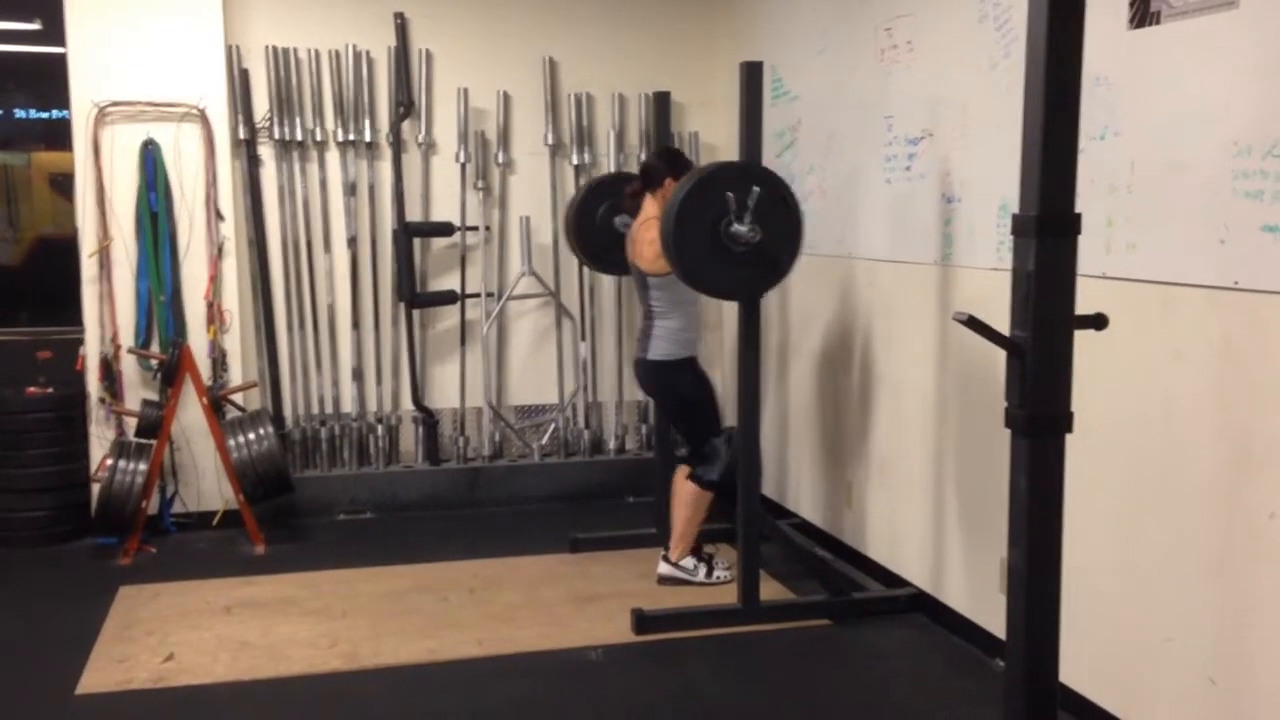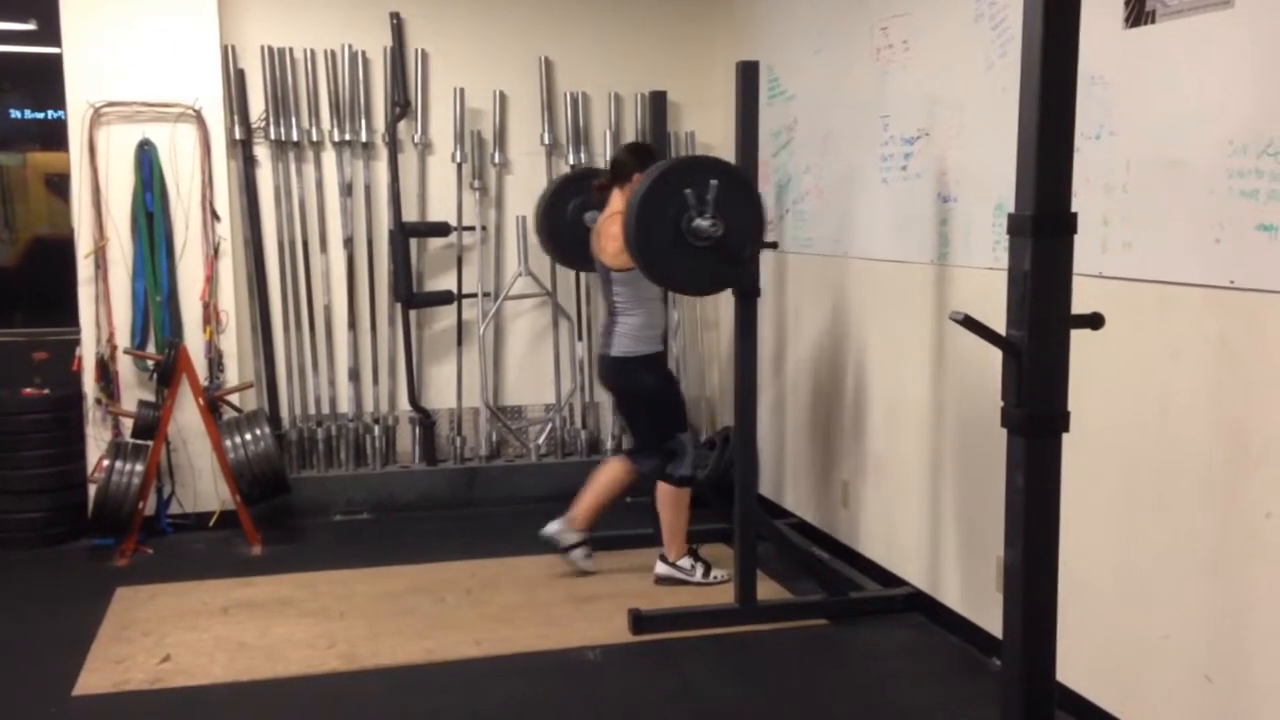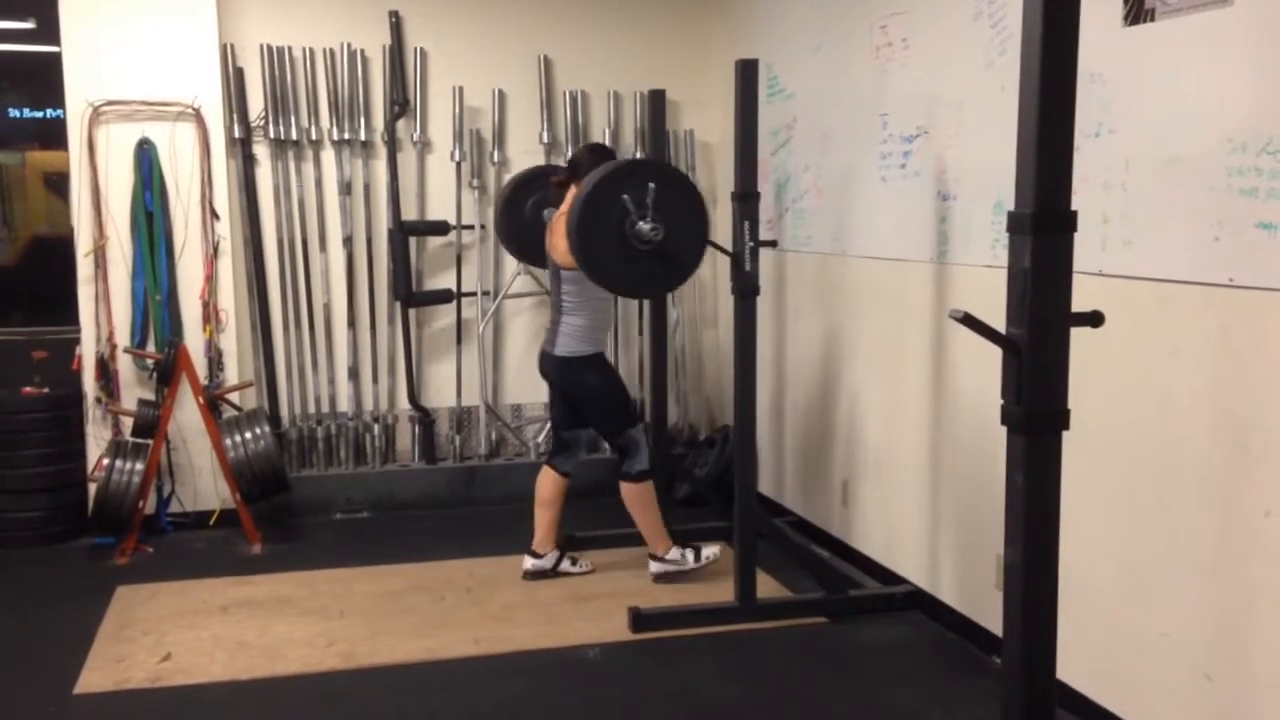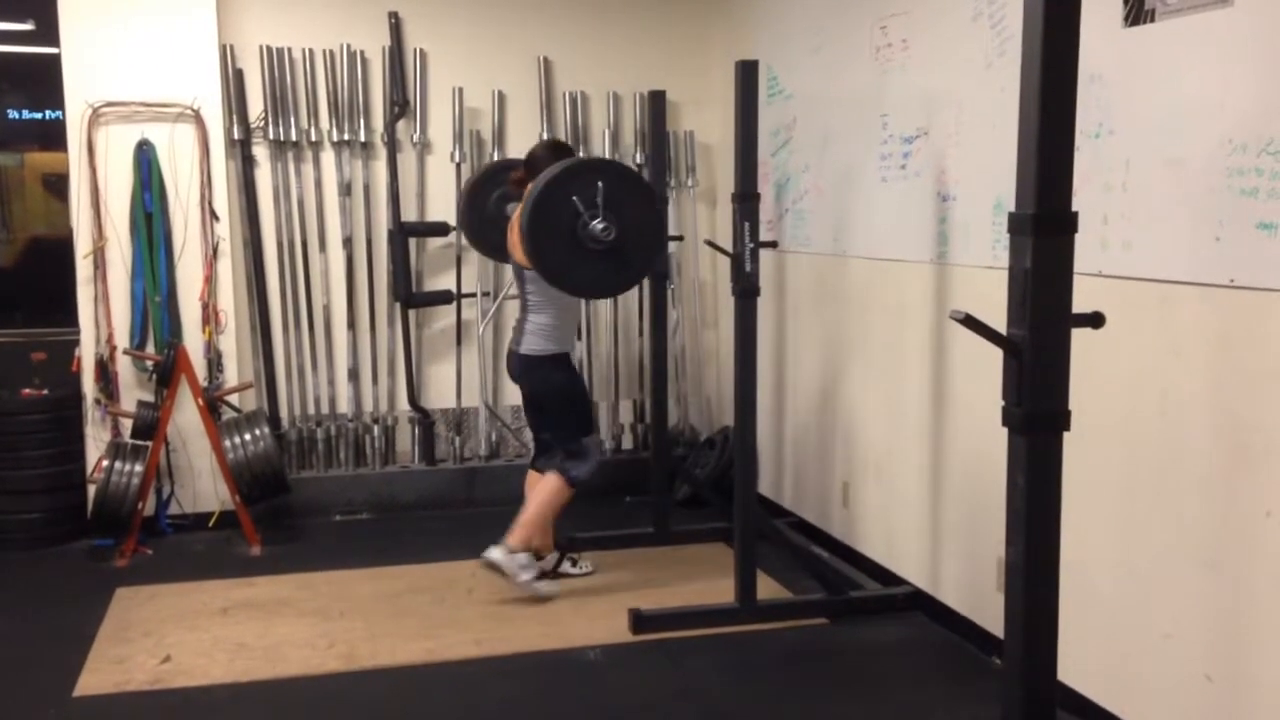
dt=0.3s
person 1, frame 1
left shoulder: (640, 229)
right shoulder: (656, 234)
left hip: (656, 359)
right hip: (670, 362)
left knee: (701, 451)
right knee: (710, 455)
left ankle: (681, 547)
right ankle: (678, 560)
person 1, frame 2
left shoulder: (605, 224)
right shoulder: (623, 230)
left hip: (618, 356)
right hip: (637, 360)
left knee: (643, 452)
right knee: (677, 452)
left ankle: (568, 528)
right ankle: (676, 560)
person 1, frame 3
left shoulder: (560, 221)
left hip: (560, 355)
right hip: (580, 360)
left knee: (564, 452)
right knee: (633, 449)
left ankle: (542, 553)
right ankle: (664, 554)
person 1, frame 4
left shoulder: (521, 220)
left hip: (532, 353)
right hip: (544, 358)
left knee: (552, 453)
right knee: (581, 456)
left ankle: (542, 553)
right ankle: (513, 548)
